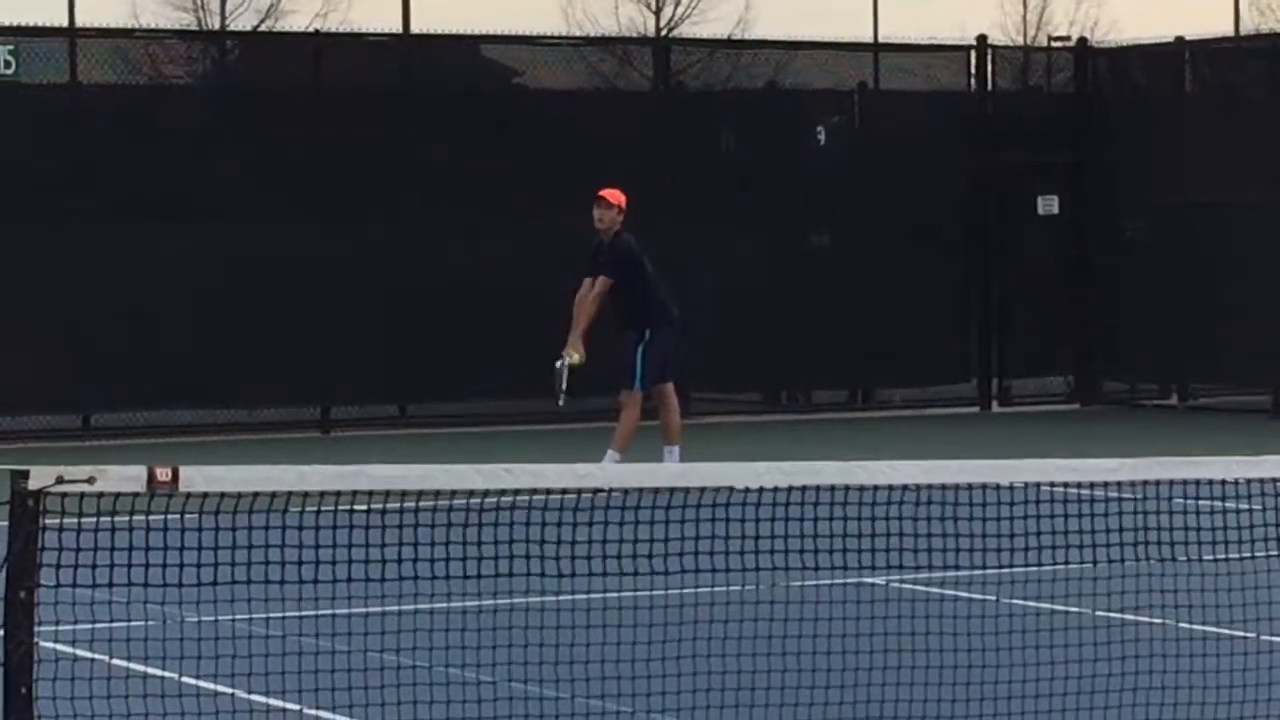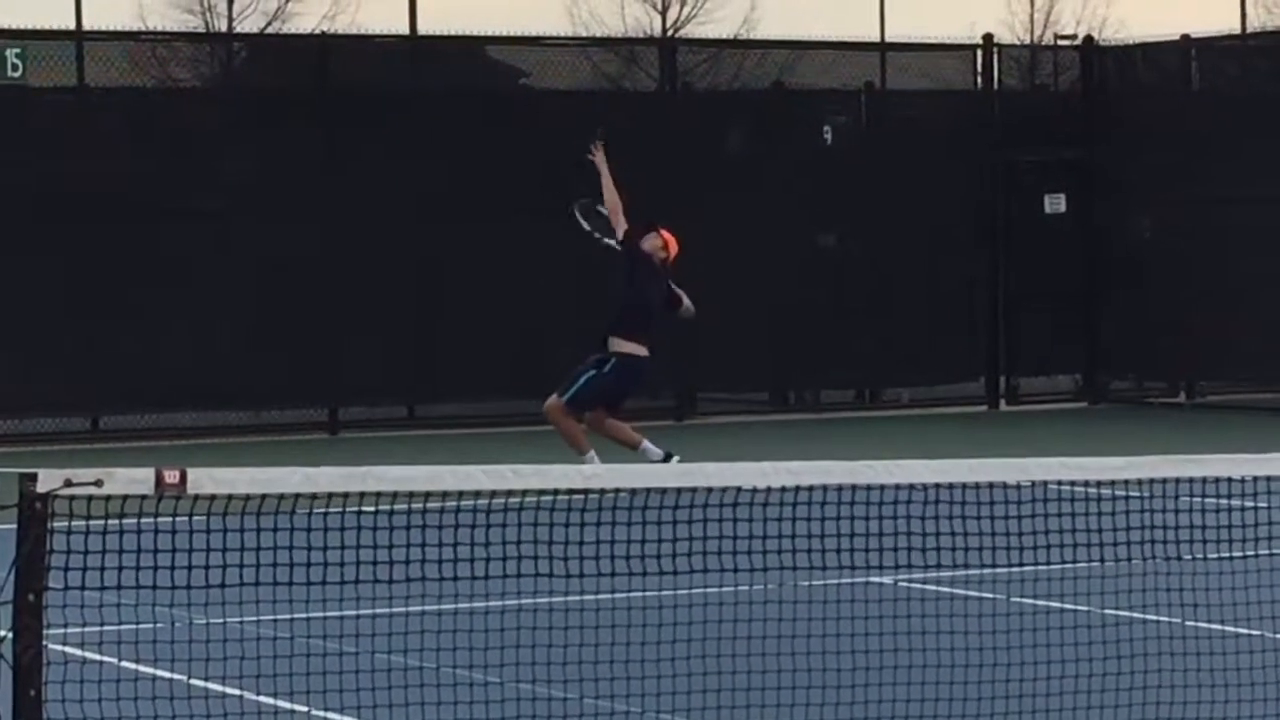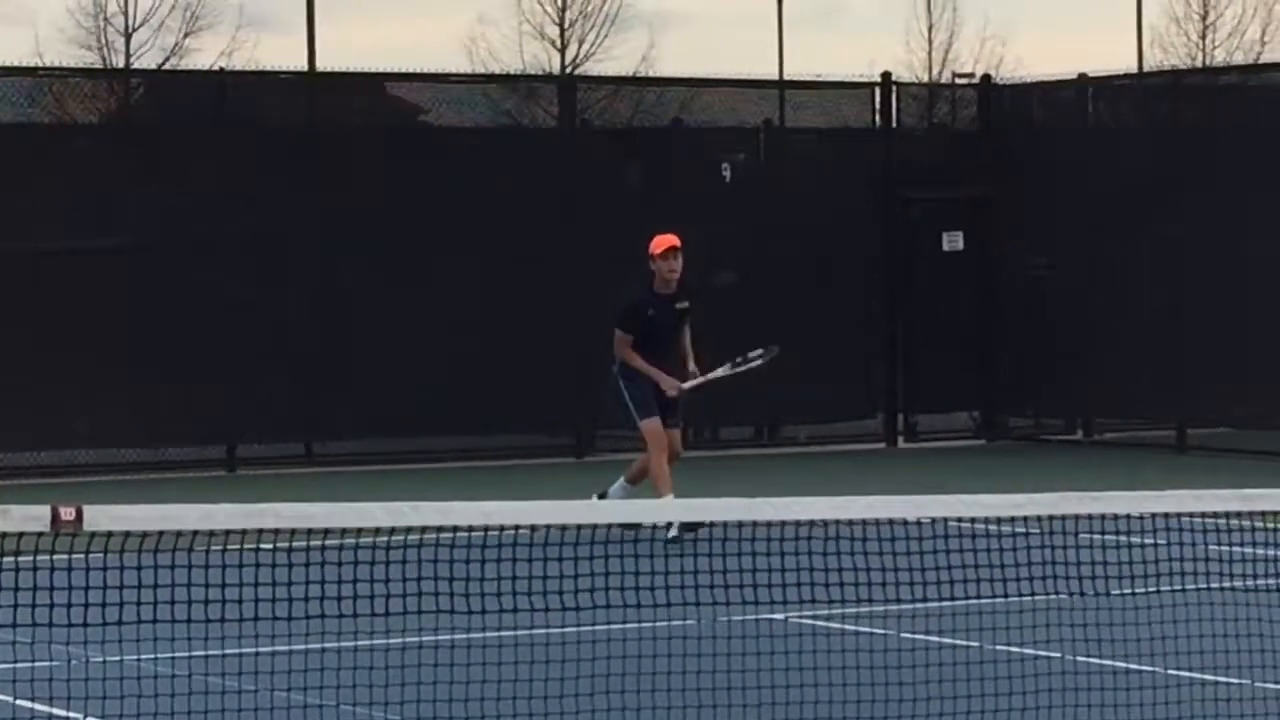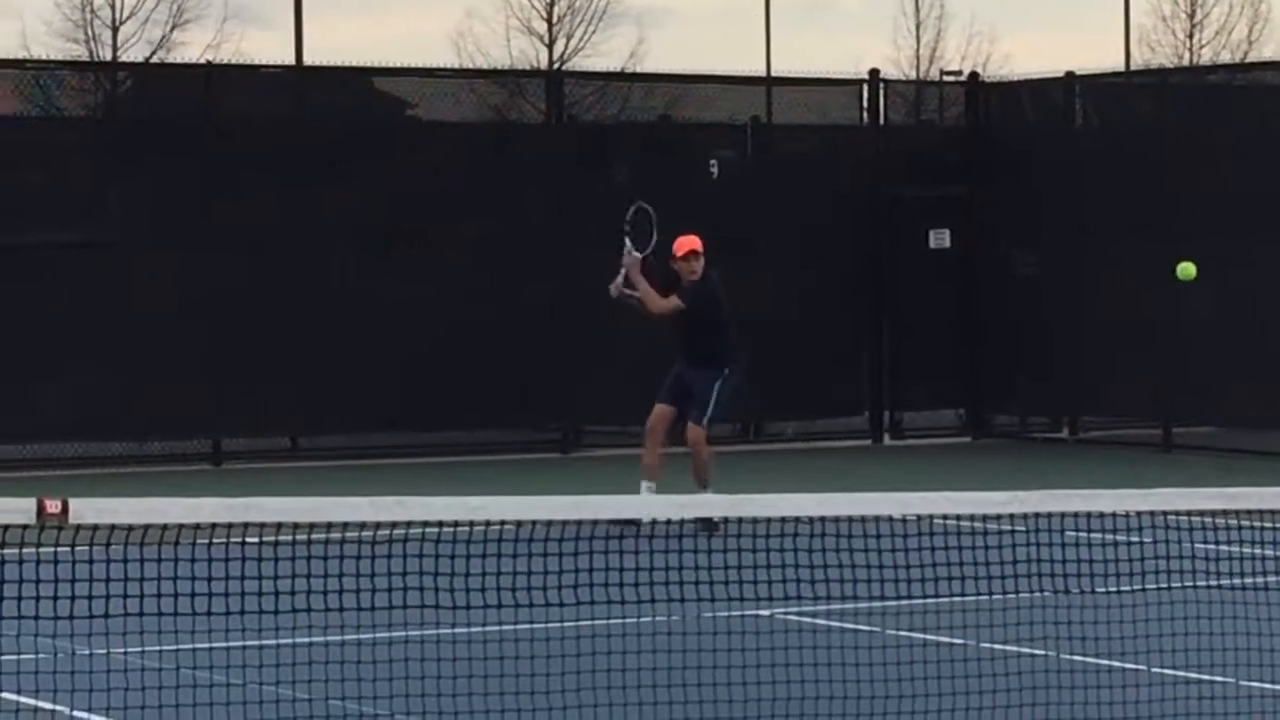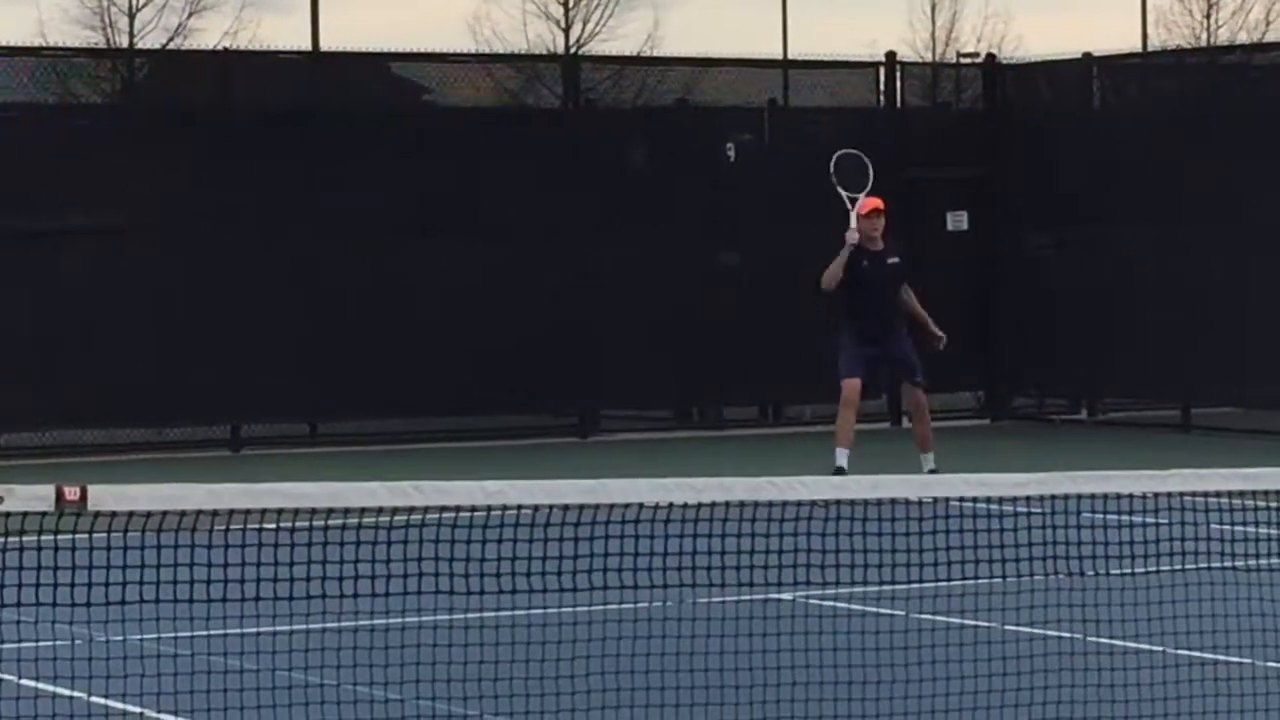
dt=1s
person 1, frame 1
left shoulder: (622, 248)
right shoulder: (600, 249)
left elbow: (596, 295)
right elbow: (583, 294)
left wrist: (577, 336)
right wrist: (573, 338)
left hip: (652, 325)
right hip: (646, 324)
left knee: (630, 397)
right knee: (664, 392)
left ankle: (609, 466)
right ankle: (672, 462)
person 1, frame 2
left shoulder: (642, 265)
right shoulder: (662, 284)
left elbow: (615, 214)
right elbow: (688, 310)
left wrist: (602, 168)
left hip: (621, 361)
right hip: (630, 361)
left knee: (555, 409)
right knee: (596, 418)
right ankle: (659, 458)
person 1, frame 3
left shoulder: (683, 294)
right shoulder: (637, 301)
right elbow: (621, 350)
left wrist: (689, 361)
right wrist: (658, 377)
left hip: (667, 378)
right hip: (636, 375)
left knee: (672, 450)
right knee: (656, 443)
left ankle: (612, 496)
right ankle: (672, 517)
person 1, frame 4
left shoulder: (706, 288)
right shoulder: (685, 287)
left elbow: (658, 307)
right elbow: (653, 303)
left wrist: (635, 273)
right wrist: (624, 292)
left hip: (714, 370)
right hip: (686, 366)
left knee: (695, 438)
right knee: (655, 426)
person 1, frame 5
left shoulder: (894, 256)
right shoulder: (850, 257)
right elbow: (827, 285)
left wrist: (929, 325)
right wrist: (847, 249)
left hip: (893, 337)
right hip: (856, 339)
left knee: (918, 402)
right knee: (849, 394)
left ankle: (930, 468)
right ankle: (840, 468)
